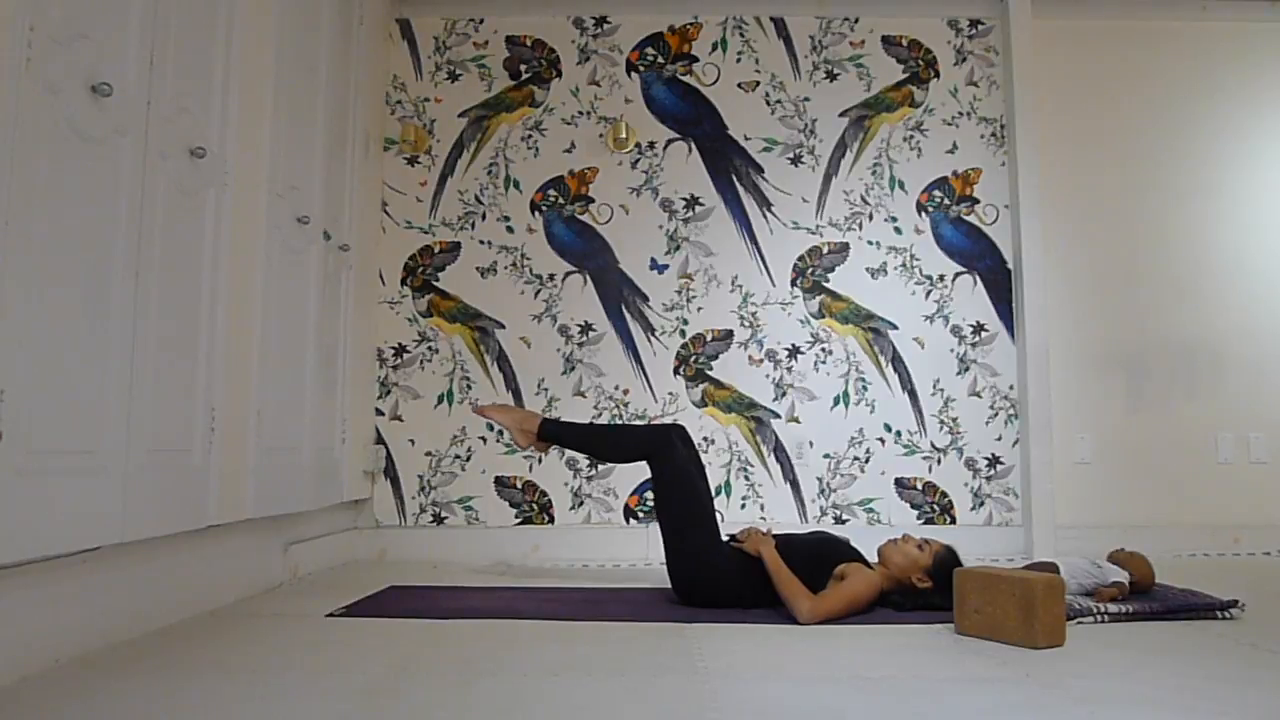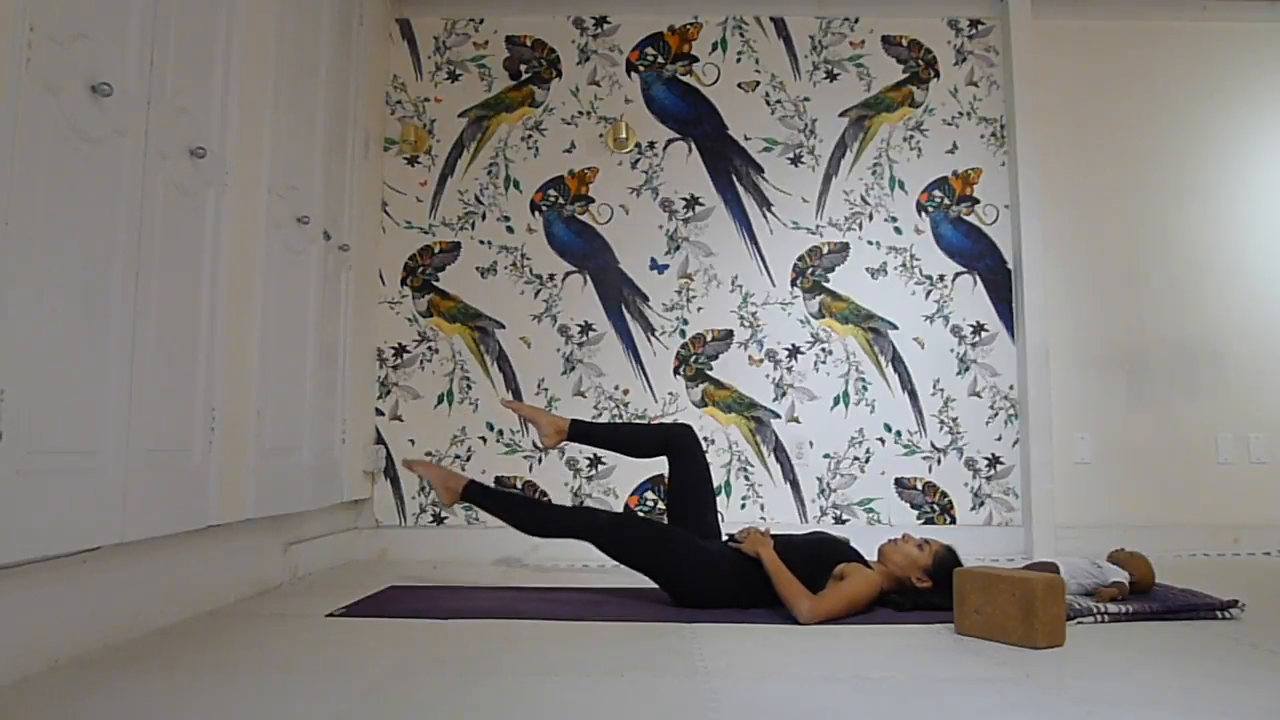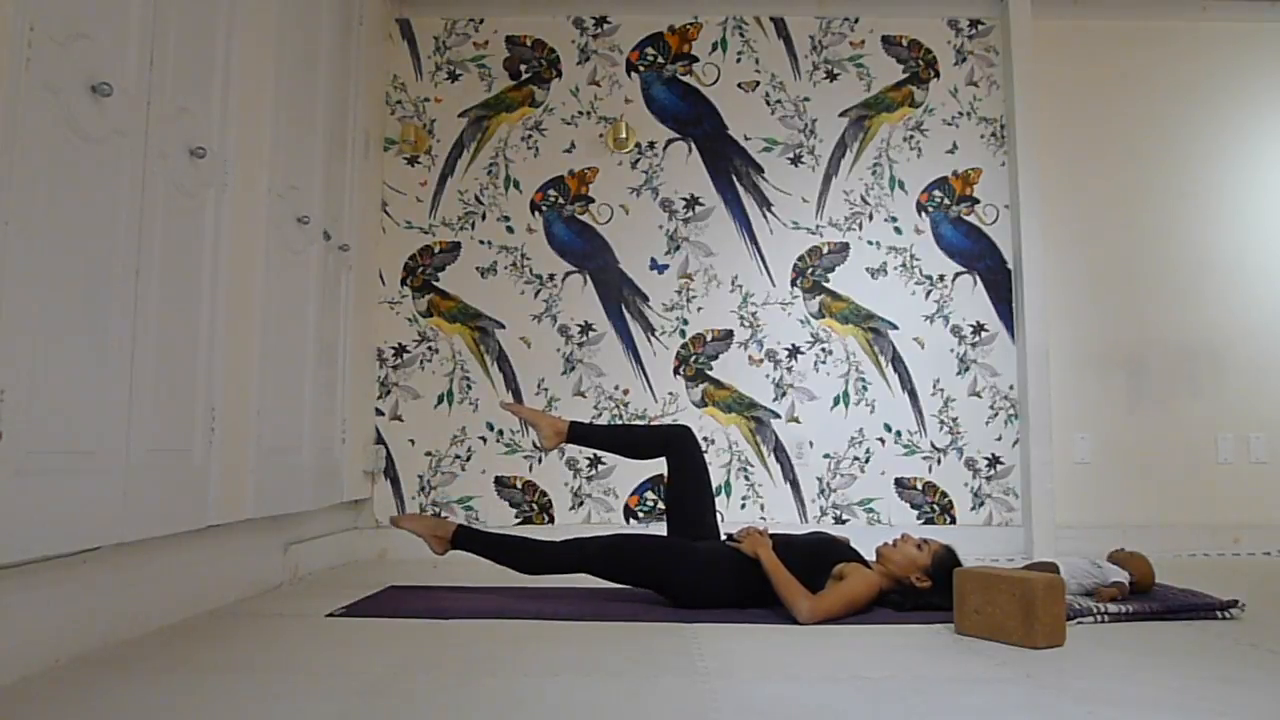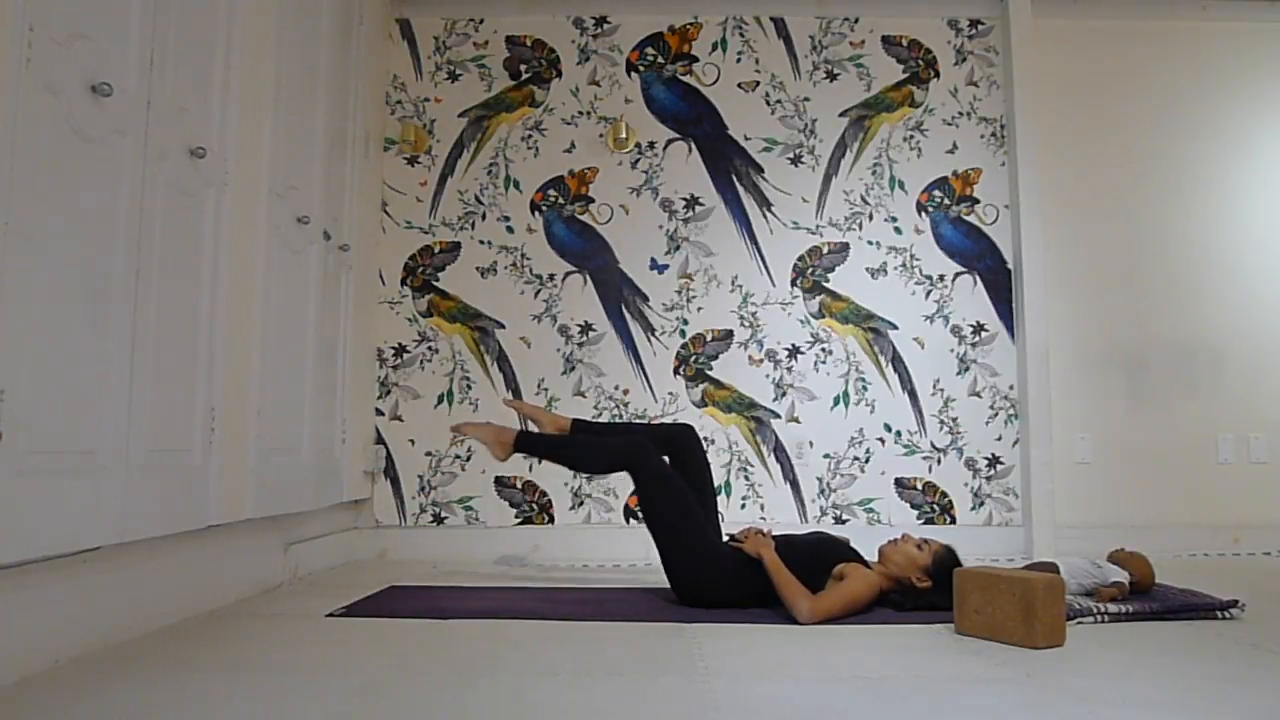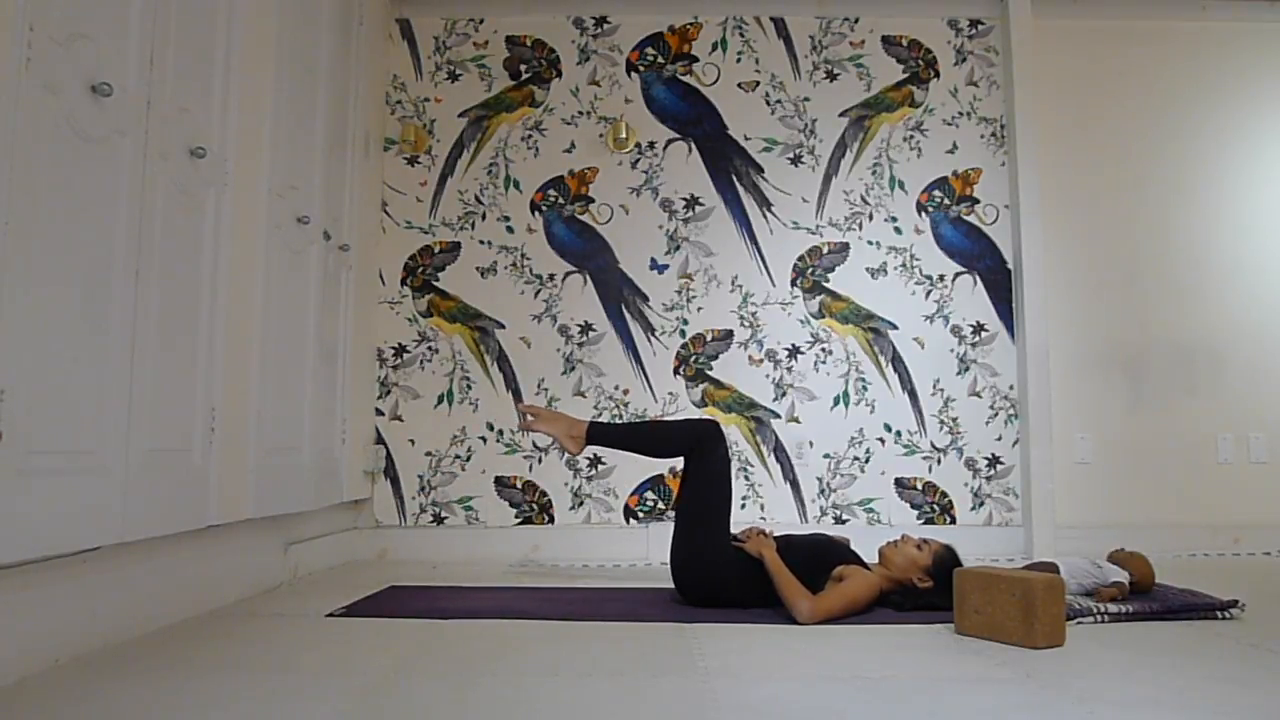
dt=1s
person 1, frame 1
left shoulder: (868, 584)
right shoulder: (861, 568)
left elbow: (807, 609)
left wrist: (766, 550)
right wrist: (762, 538)
left hip: (712, 577)
right hip: (718, 563)
left knee: (661, 446)
right knee: (673, 437)
left ankle: (538, 429)
right ankle: (547, 429)
person 1, frame 2
left shoulder: (867, 586)
right shoulder: (858, 566)
left elbow: (807, 610)
left wrist: (763, 552)
right wrist: (758, 540)
left hip: (711, 579)
right hip: (713, 556)
left knee: (585, 519)
right knee: (679, 437)
left ankle: (463, 490)
right ankle: (564, 429)
person 1, frame 3
left shoulder: (866, 585)
right shoulder: (857, 564)
left elbow: (807, 609)
left wrist: (763, 553)
right wrist: (761, 538)
left hip: (709, 579)
right hip: (711, 553)
left knee: (577, 553)
right knee: (678, 439)
left ankle: (453, 535)
right ankle: (564, 431)
person 1, frame 4
left shoulder: (867, 586)
right shoulder: (857, 567)
left elbow: (808, 609)
left wrist: (766, 552)
right wrist: (764, 539)
left hip: (711, 576)
right hip: (716, 562)
left knee: (638, 452)
right knee: (680, 437)
left ankle: (517, 441)
right ankle: (564, 428)
person 1, frame 5
left shoulder: (865, 587)
right shoulder: (859, 571)
left elbow: (807, 610)
left wrist: (767, 552)
right wrist: (766, 540)
left hip: (711, 575)
right hip: (717, 567)
left knee: (708, 434)
right knee: (704, 441)
left ankle: (584, 432)
right ankle: (585, 433)
